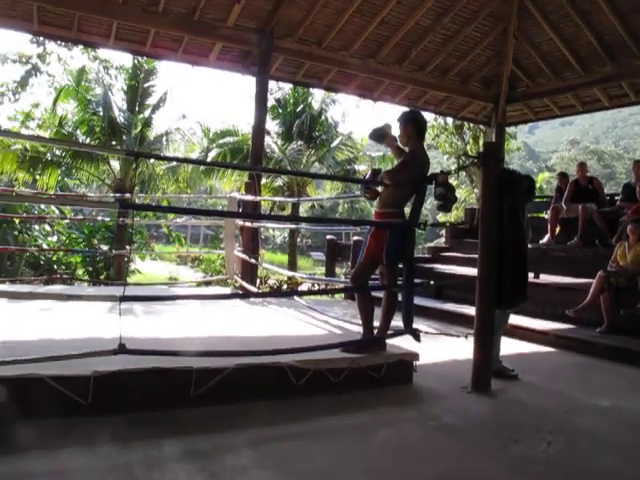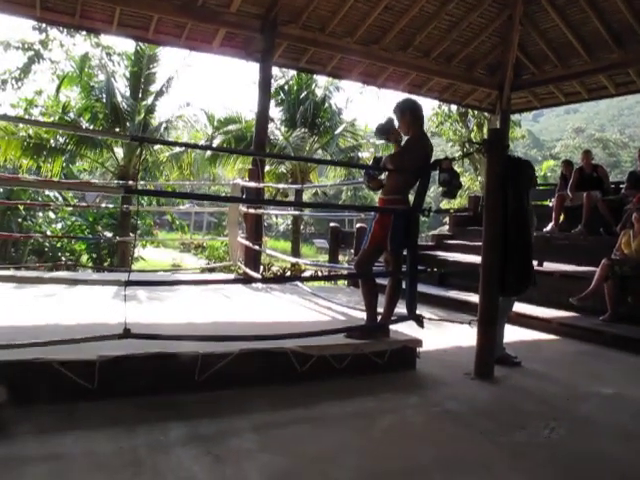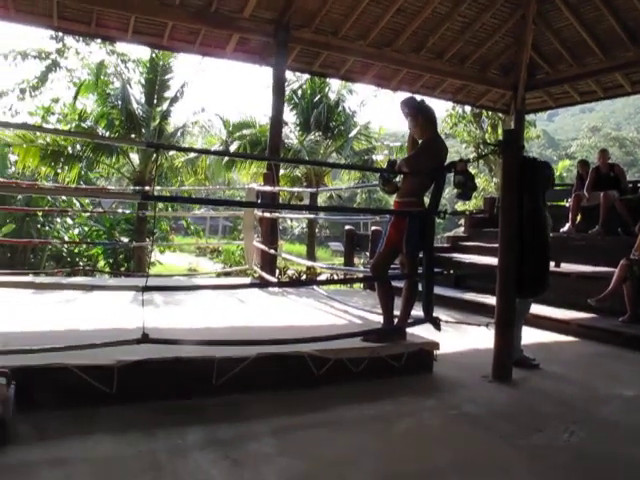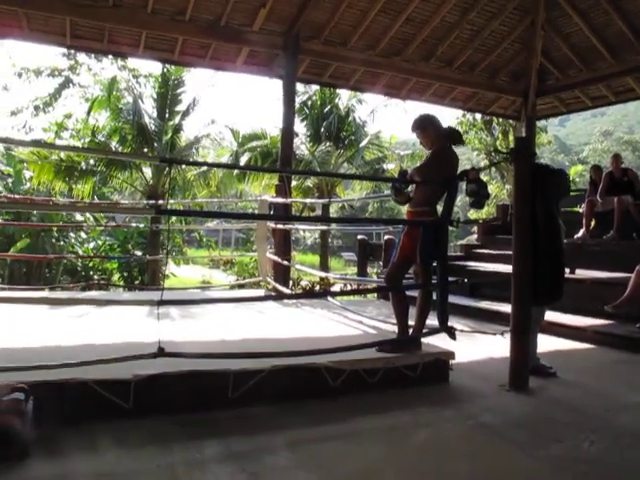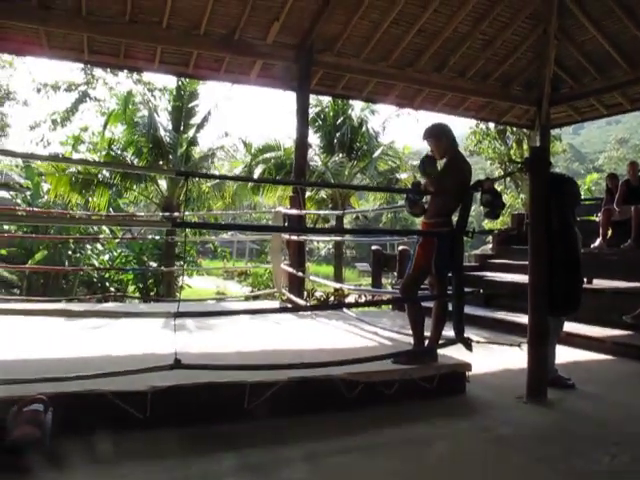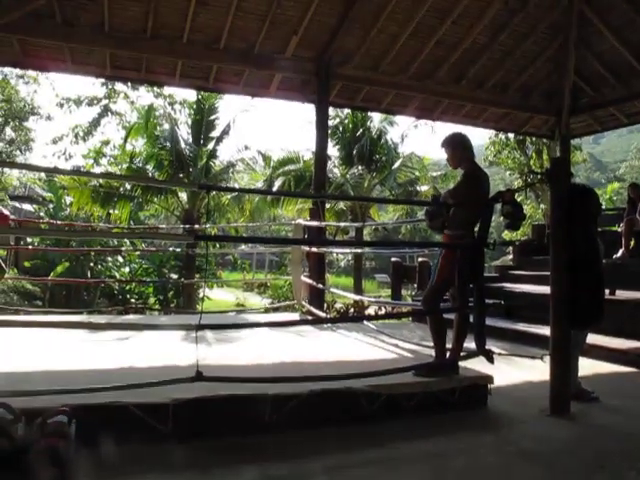
dt=0.5s
person 1, frame 1
left shoulder: (416, 155)
right shoulder: (417, 155)
left elbow: (392, 176)
left wrist: (380, 176)
right wrist: (391, 143)
left hip: (388, 223)
right hip: (393, 223)
left knee: (358, 278)
right knee: (389, 281)
left ankle: (369, 338)
right ankle: (379, 338)
person 1, frame 2
left shoulder: (417, 140)
right shoulder: (420, 142)
left elbow: (393, 161)
left wrist: (383, 161)
right wrist: (395, 140)
left hip: (393, 209)
right hip: (399, 209)
left knee: (363, 264)
right knee: (394, 268)
left ankle: (372, 323)
right ankle: (382, 324)
person 1, frame 3
left shoulder: (431, 143)
right shoulder: (435, 145)
left elbow: (409, 163)
right elbow: (414, 164)
left wrist: (398, 165)
left hip: (407, 212)
right hip: (414, 212)
left knee: (379, 267)
right knee: (410, 271)
left ankle: (389, 327)
right ankle: (399, 327)
person 1, frame 4
left shoulder: (441, 152)
right shoulder: (448, 154)
left elbow: (420, 173)
left wrist: (410, 174)
left hip: (421, 222)
right hip: (428, 221)
left knee: (393, 277)
right knee: (424, 280)
left ankle: (404, 337)
right ankle: (414, 337)
person 1, frame 5
left shoulder: (454, 162)
right shoulder: (460, 164)
left elbow: (433, 185)
left wrist: (424, 184)
right wrist: (424, 207)
left hip: (436, 233)
right hip: (443, 232)
left knee: (408, 288)
right knee: (439, 290)
left ankle: (420, 349)
right ankle: (431, 348)
person 1, frame 6
left shoulder: (471, 176)
right shoulder: (479, 176)
left elbow: (450, 198)
left wrist: (442, 199)
left hip: (457, 245)
right hip: (466, 244)
left knee: (431, 300)
right knee: (460, 302)
left ankle: (441, 361)
right ankle: (452, 361)
person 2, frame 1
left shoulder: (513, 210)
right shoulder: (510, 210)
left hip: (508, 267)
right hip: (507, 267)
left knee: (500, 311)
right knee: (501, 310)
left ankle: (492, 360)
right ankle: (492, 362)
person 2, frame 2
left shoulder: (517, 196)
right shoulder: (515, 196)
left hip: (513, 251)
right hip: (512, 252)
left knee: (506, 296)
right knee: (507, 296)
left ankle: (496, 347)
right ankle: (496, 349)
person 2, frame 3
left shoulder: (531, 199)
right shoulder: (530, 199)
left hip: (527, 253)
right hip: (528, 253)
left knee: (521, 299)
right knee: (522, 299)
left ankle: (513, 350)
right ankle: (513, 352)
person 2, frame 4
left shoulder: (543, 207)
right shoulder: (543, 207)
right elbow: (547, 238)
left hip: (541, 262)
right hip: (542, 264)
left knee: (534, 311)
right knee: (535, 310)
left ankle: (530, 358)
right ankle: (530, 361)
person 2, frame 5
left shoulder: (559, 219)
right shoulder: (559, 220)
right elbow: (564, 251)
left hip: (557, 276)
right hip: (558, 277)
left knee: (551, 325)
right knee: (552, 325)
left ankle: (549, 370)
right ankle: (549, 373)
person 2, frame 6
left shoulder: (573, 207)
right shoulder: (582, 207)
left hip: (577, 274)
right hip: (581, 275)
left knee: (575, 329)
right knee: (577, 329)
left ankle: (571, 381)
right ankle: (572, 384)
